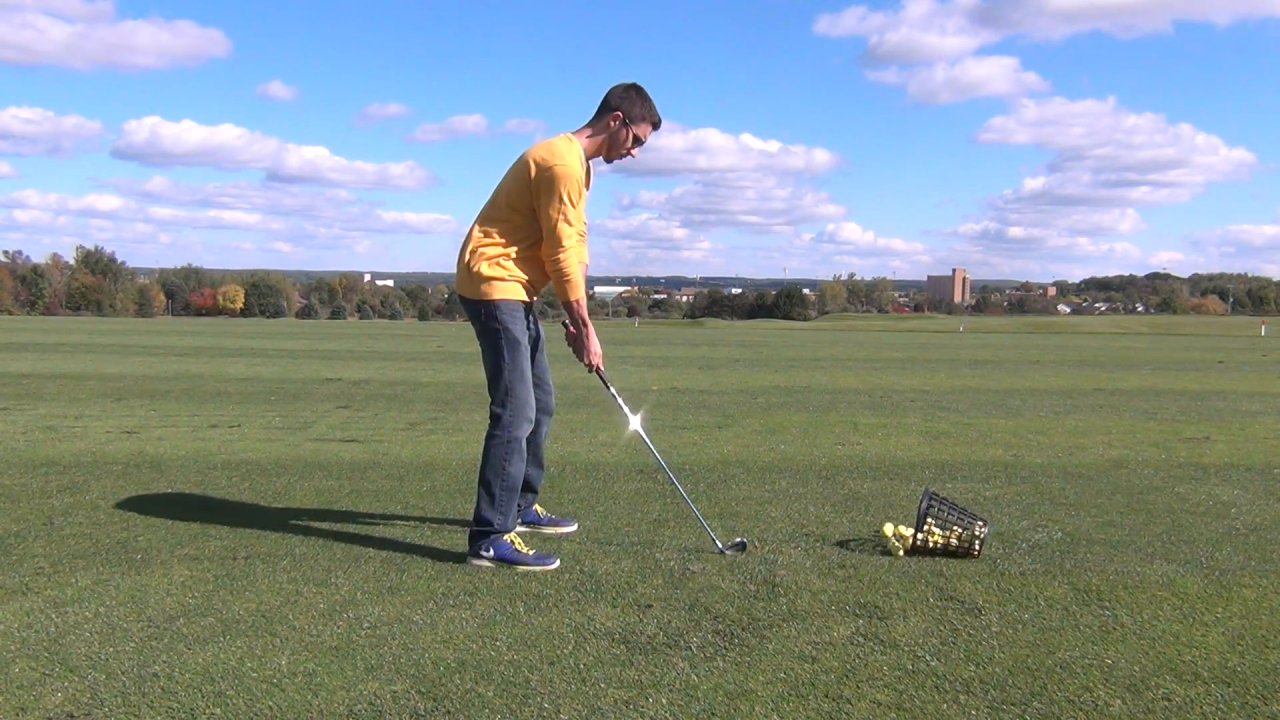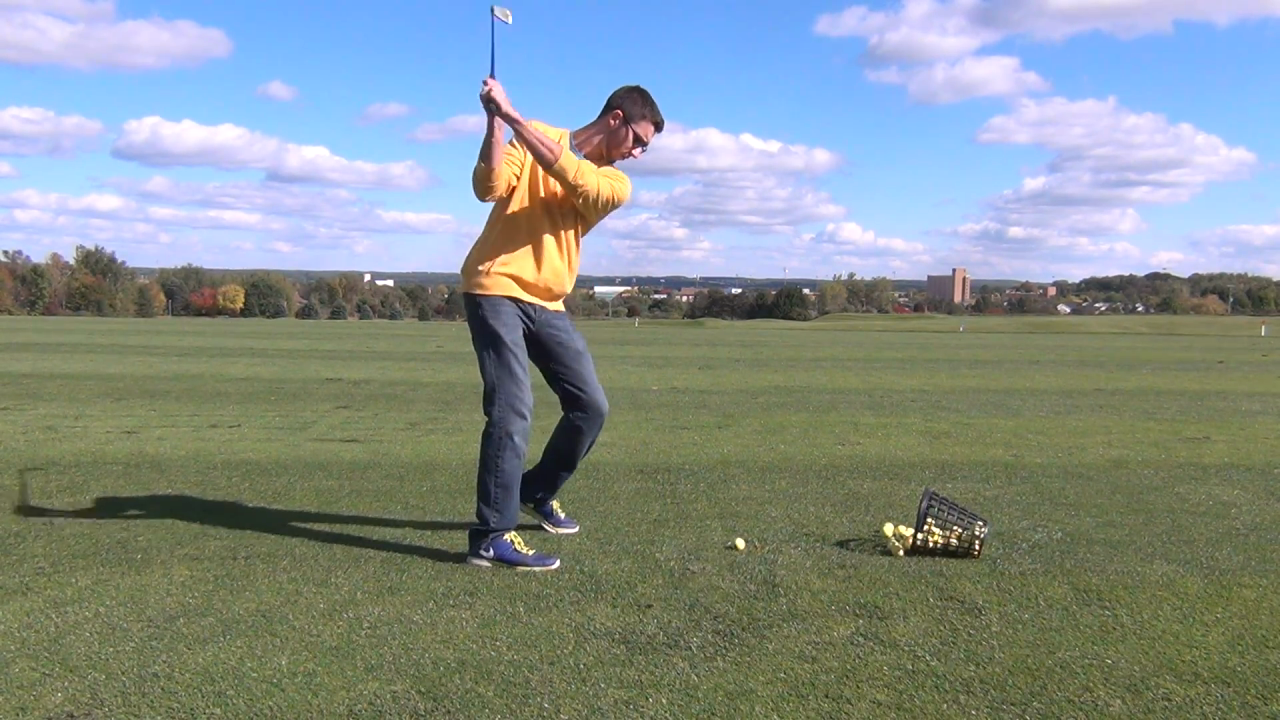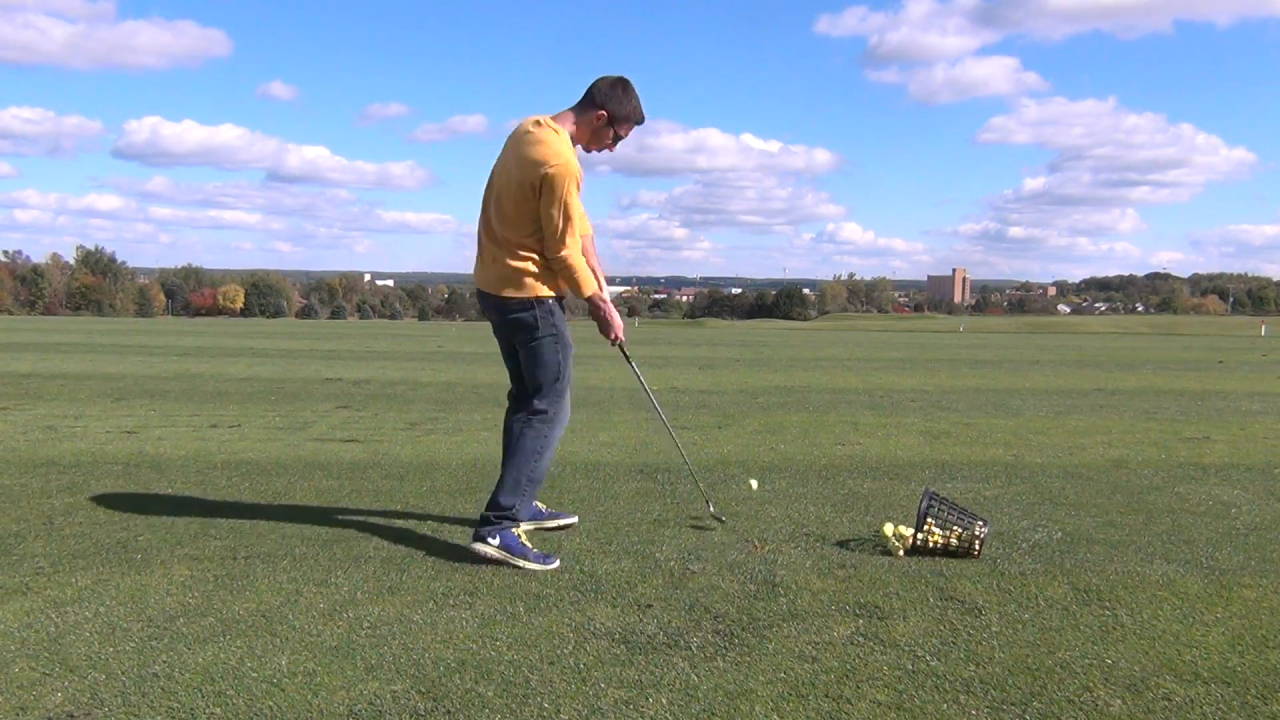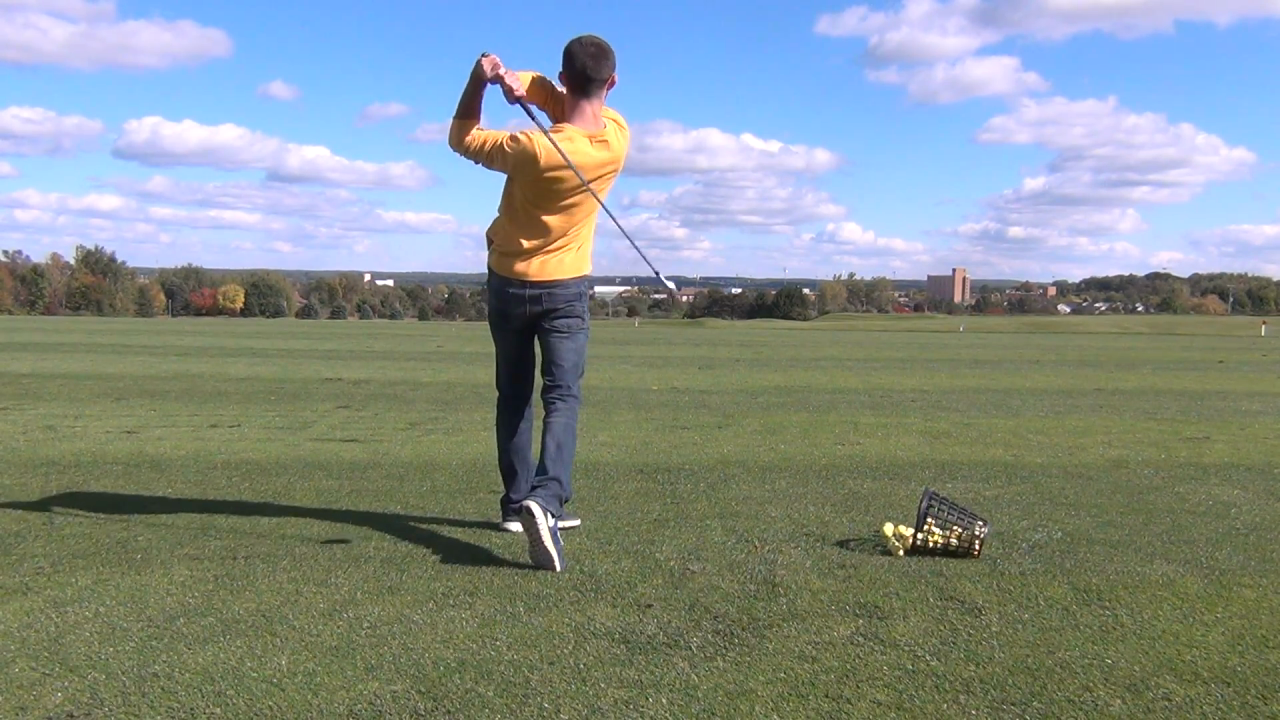
dt=0.5s
person 1, frame 1
left shoulder: (583, 170)
right shoulder: (562, 162)
left elbow: (575, 247)
right elbow: (561, 256)
left wrist: (580, 320)
right wrist: (585, 329)
left hip: (518, 289)
right hip: (494, 284)
left knee: (539, 402)
right knee: (516, 410)
left ankle: (520, 504)
right ankle: (490, 536)
person 1, frame 2
left shoulder: (615, 184)
right shoulder: (532, 134)
left elbow: (569, 175)
right elbow: (489, 188)
left wrist: (511, 115)
right wrist: (496, 119)
left hip: (546, 302)
right hip: (494, 289)
left knee: (590, 406)
right knee: (512, 410)
left ankle: (537, 492)
right ankle: (491, 536)
person 1, frame 3
left shoulder: (528, 130)
right shoulder: (561, 163)
right elbow: (562, 254)
left wrist: (595, 268)
right wrist: (602, 307)
left hip: (497, 287)
right hip: (530, 293)
left knee: (530, 398)
right knee: (547, 407)
left ankle: (518, 502)
right ankle: (497, 526)
person 1, frame 4
left shoulder: (533, 148)
right shoulder: (618, 135)
left elbow: (461, 138)
right elbow: (564, 104)
left wrist: (480, 76)
right wrist: (520, 82)
left hip: (508, 281)
right hip: (565, 286)
left knee: (514, 396)
right knee: (562, 399)
left ankle: (518, 501)
right ankle: (545, 500)
